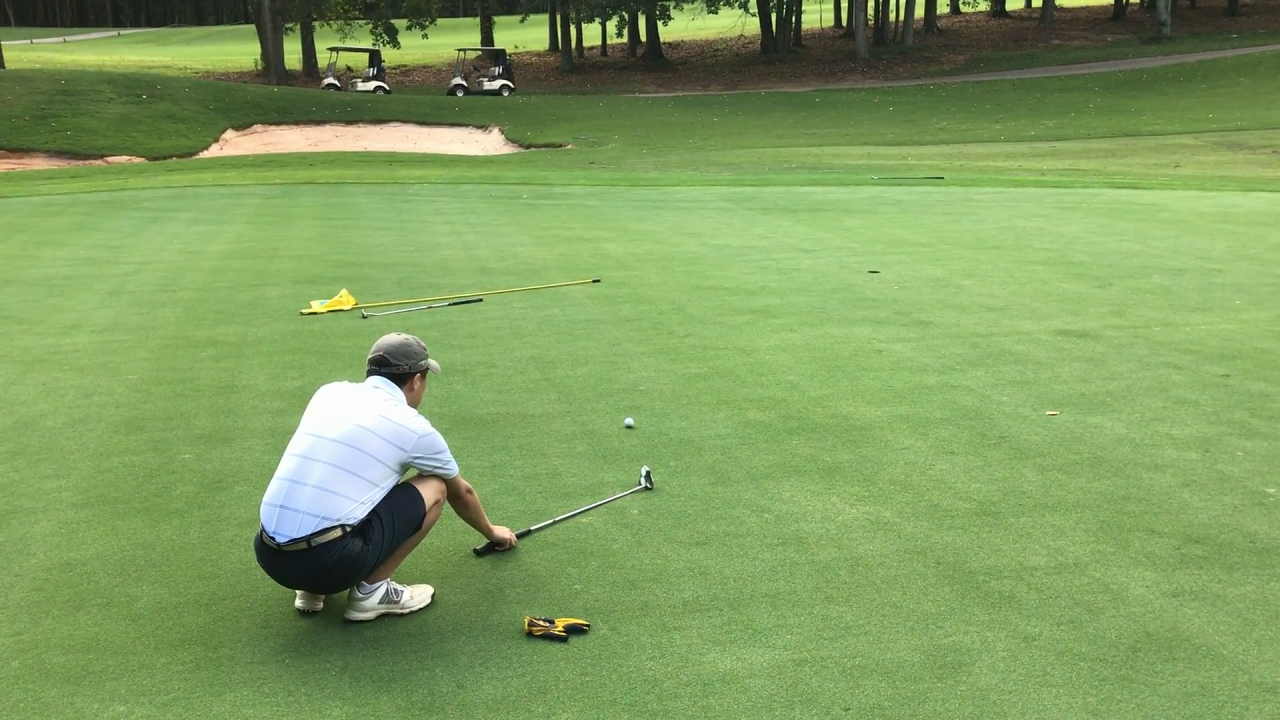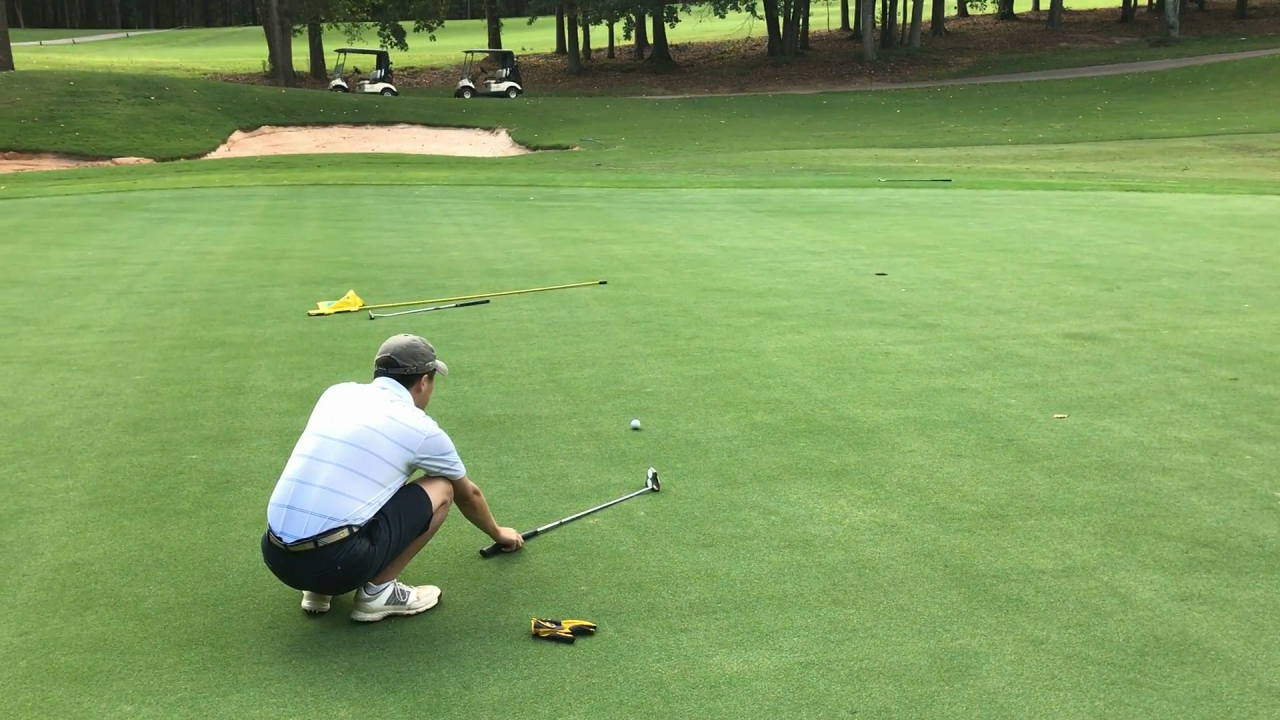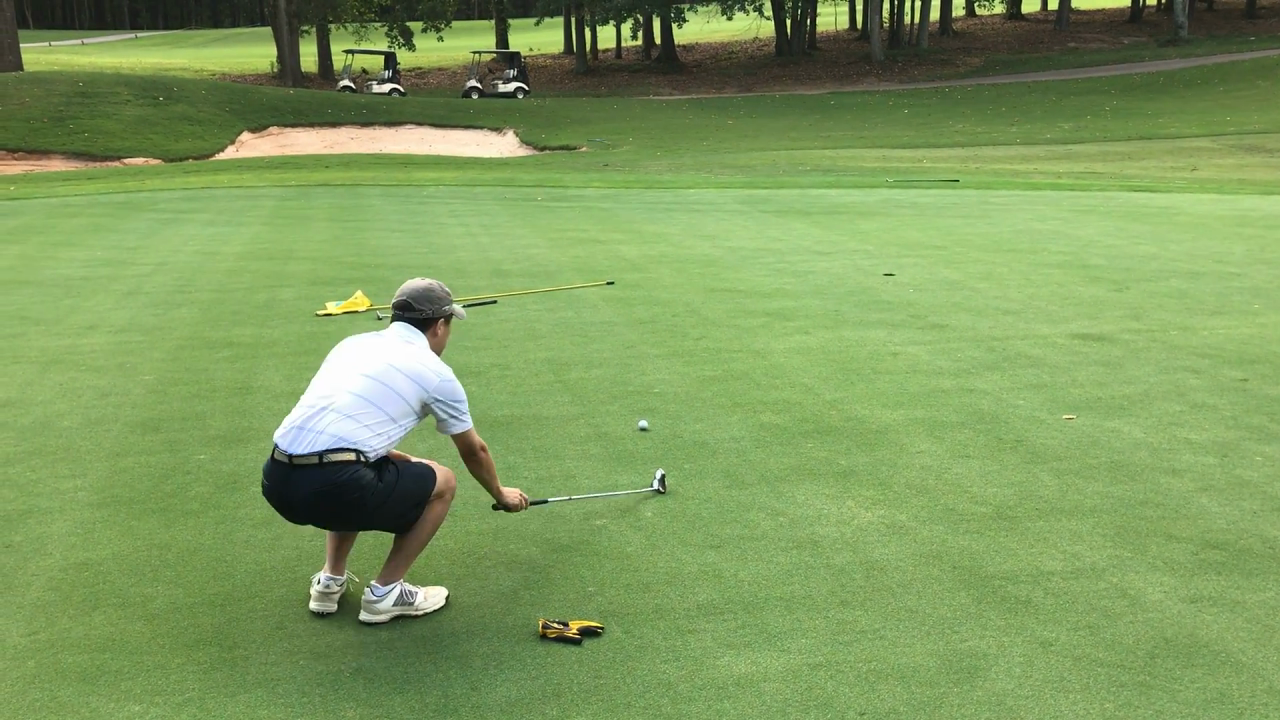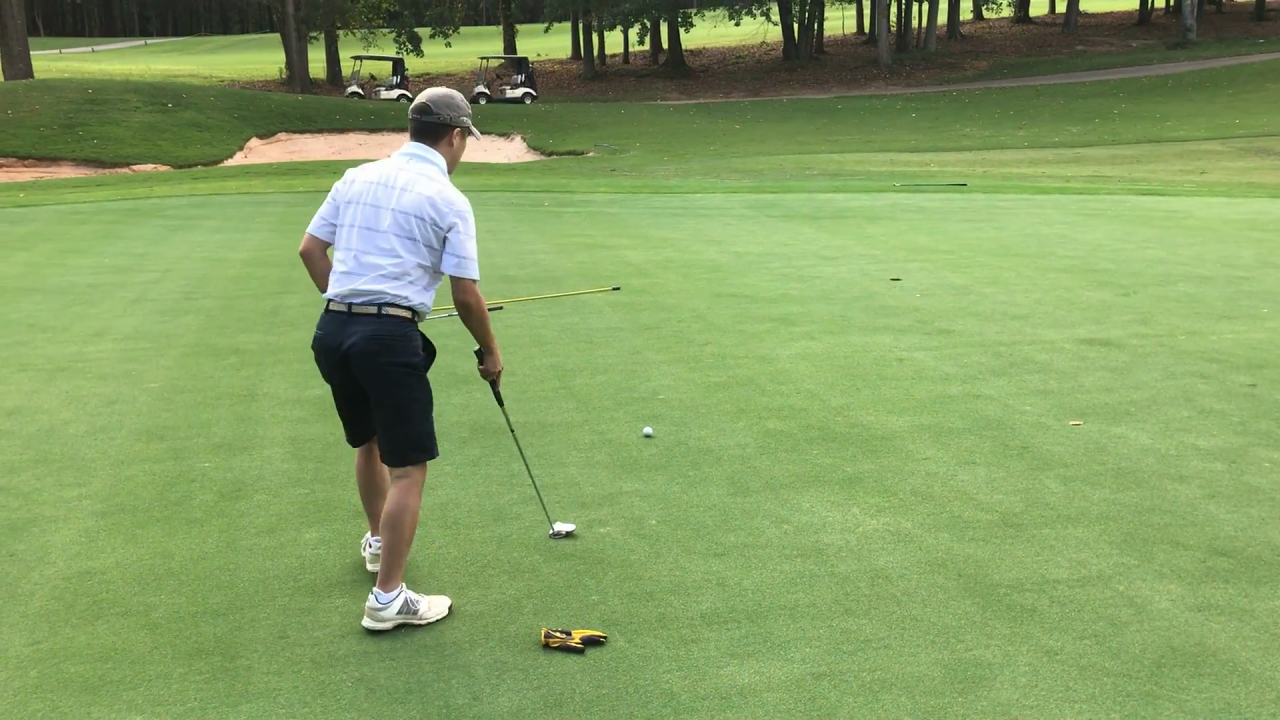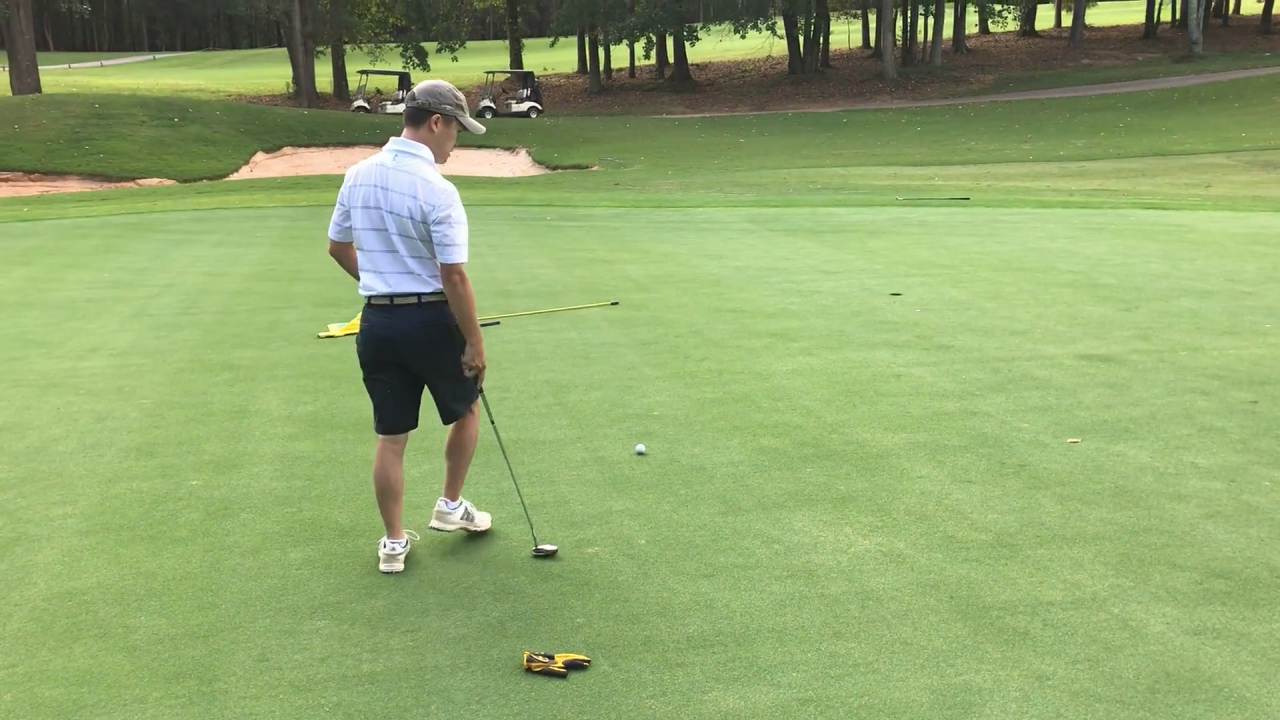
dt=0.5s
person 1, frame 1
left shoulder: (329, 392)
right shoulder: (413, 426)
right elbow: (461, 494)
right wrist: (491, 532)
left hip: (269, 555)
right hip: (329, 560)
right knee: (434, 488)
left ankle: (312, 588)
right ankle: (371, 591)
person 1, frame 2
left shoulder: (336, 393)
right shoulder: (420, 428)
right elbow: (468, 495)
right wrist: (498, 533)
left hip: (275, 555)
right hip: (335, 560)
right knee: (441, 489)
left ankle: (319, 587)
right ankle: (377, 592)
person 1, frame 3
left shoulder: (352, 343)
right shoulder: (434, 371)
right elbow: (474, 450)
left wrist: (393, 455)
right wrist: (501, 494)
left hip: (279, 481)
right hip: (330, 483)
right knee: (441, 483)
left ankle: (329, 581)
right ankle: (384, 593)
person 1, frame 4
left shoulder: (357, 177)
right shoulder: (449, 200)
left elbow: (310, 250)
right elbow: (466, 295)
right wrist: (490, 352)
left hip: (333, 330)
right hip: (391, 335)
left knee: (369, 445)
right knee: (407, 467)
left ankle: (377, 539)
right ankle: (388, 599)
person 1, frame 5
left shoulder: (358, 175)
right shoulder: (437, 190)
left elbow: (338, 247)
right elbow: (454, 276)
right wrist: (475, 342)
left hip: (376, 321)
right hip: (428, 318)
left knee: (391, 437)
right knee: (465, 411)
left ankle: (393, 541)
right ankle: (451, 506)
